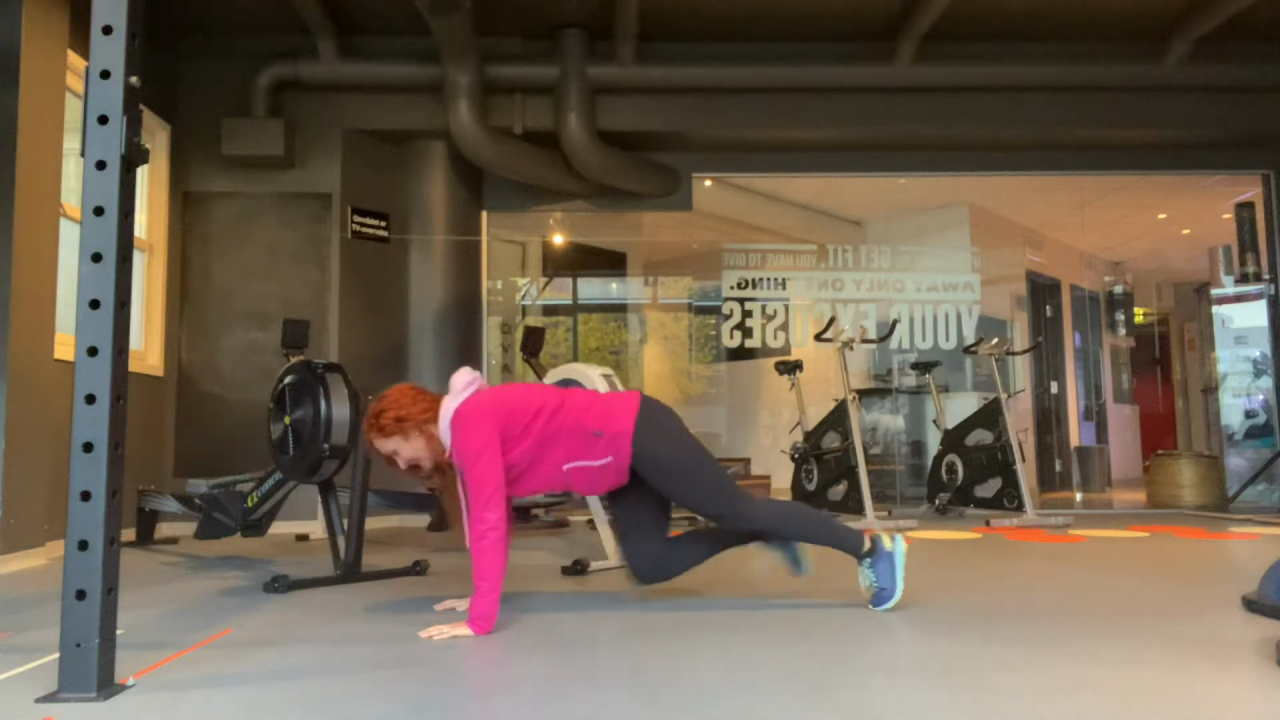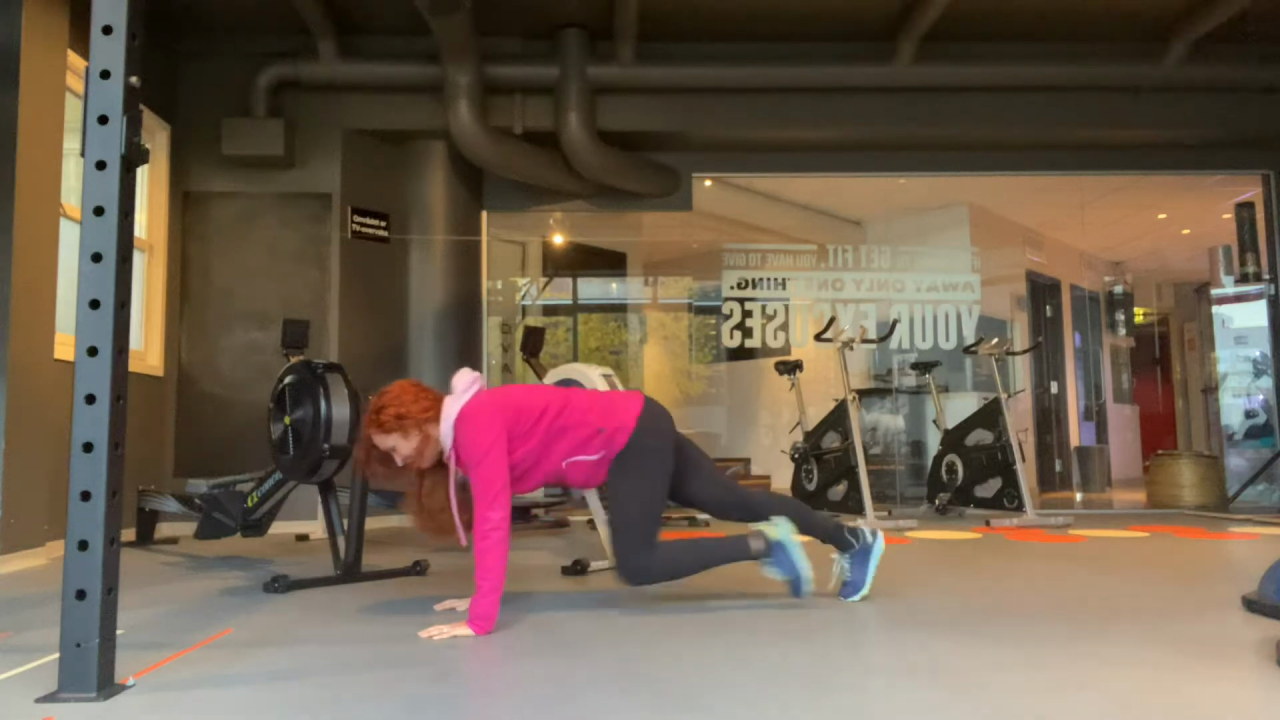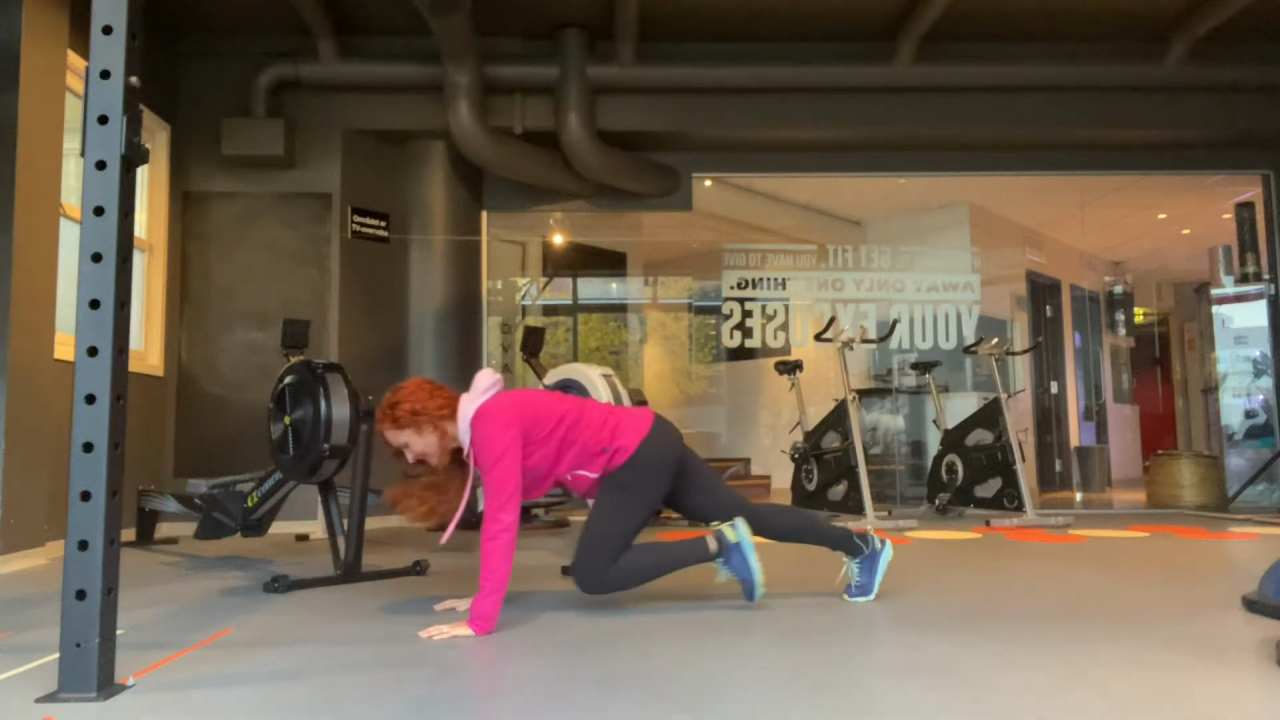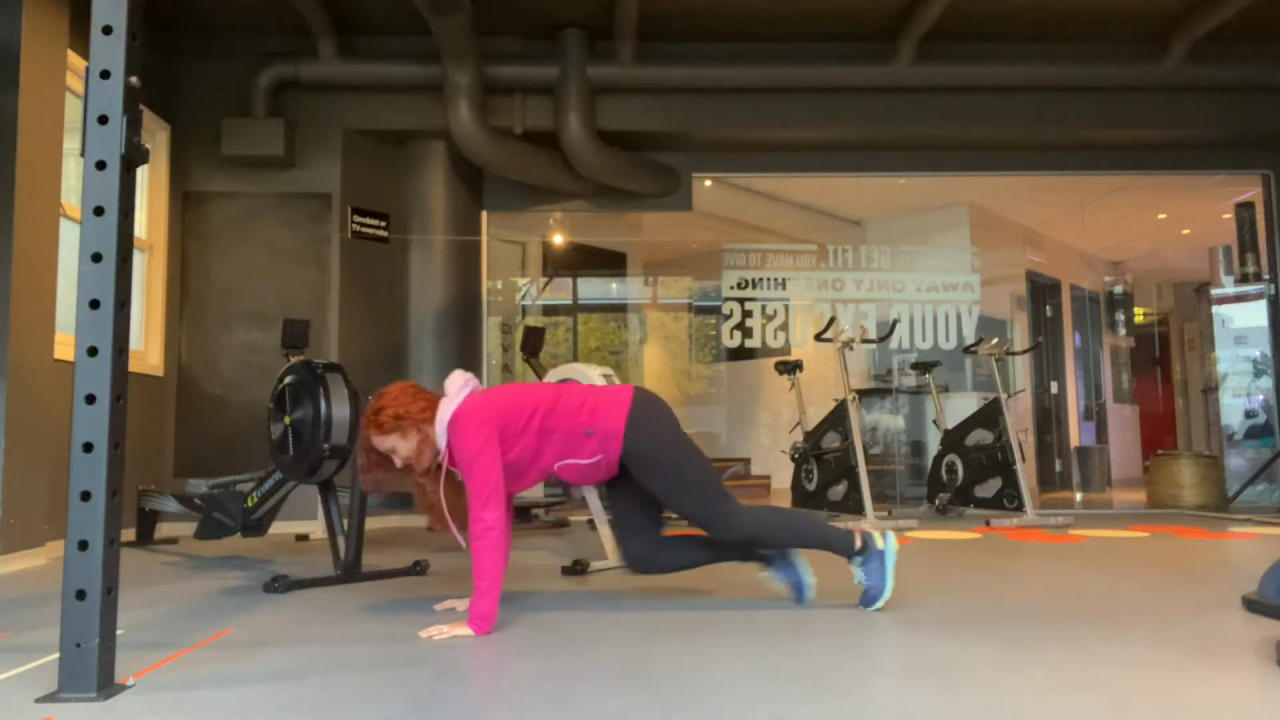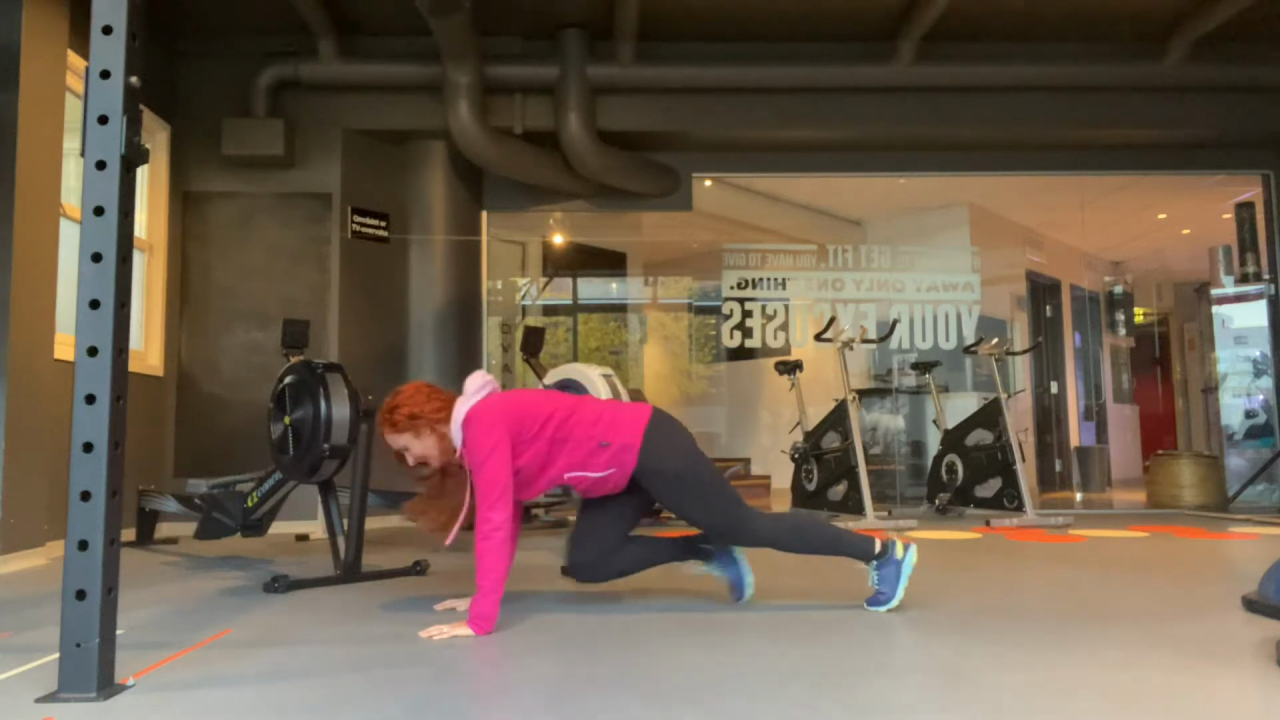
dt=0.2s
person 1, frame 1
left shoulder: (469, 423)
right shoulder: (475, 424)
left elbow: (488, 520)
right elbow: (488, 513)
left wrist: (481, 616)
right wrist: (483, 592)
left hip: (640, 436)
right hip: (626, 451)
left knee: (736, 510)
right knee: (650, 569)
left ankle: (877, 547)
right ankle: (768, 531)
person 1, frame 2
left shoulder: (475, 422)
right shoulder: (463, 429)
left elbow: (492, 521)
right elbow: (491, 514)
left wrist: (479, 617)
right wrist: (482, 591)
left hip: (636, 432)
right hip: (635, 435)
left knee: (636, 567)
right knee: (734, 502)
left ankle: (765, 544)
right ankle: (856, 540)
person 1, frame 3
left shoulder: (492, 424)
right shoulder: (479, 429)
left elbow: (503, 522)
right elbow: (501, 513)
left wrist: (481, 618)
right wrist: (485, 593)
left hip: (641, 453)
right hip: (642, 450)
left knee: (594, 574)
right knee: (738, 514)
left ankle: (720, 547)
right ankle: (862, 546)
person 1, frame 4
left shoulder: (469, 424)
right shoulder: (469, 426)
left elbow: (487, 520)
right elbow: (499, 513)
left wrist: (480, 617)
right wrist: (480, 592)
left hip: (633, 426)
right hip: (619, 439)
left knee: (722, 518)
right knee: (642, 556)
left ankle: (867, 546)
right ankle: (777, 560)
person 1, frame 5
left shoulder: (481, 426)
right shoulder: (486, 427)
left elbow: (496, 522)
right elbow: (505, 515)
left wrist: (482, 618)
right wrist: (484, 594)
left hip: (648, 449)
right hip: (630, 459)
left knee: (744, 525)
right knee: (585, 564)
left ankle: (886, 552)
right ankle: (710, 551)
